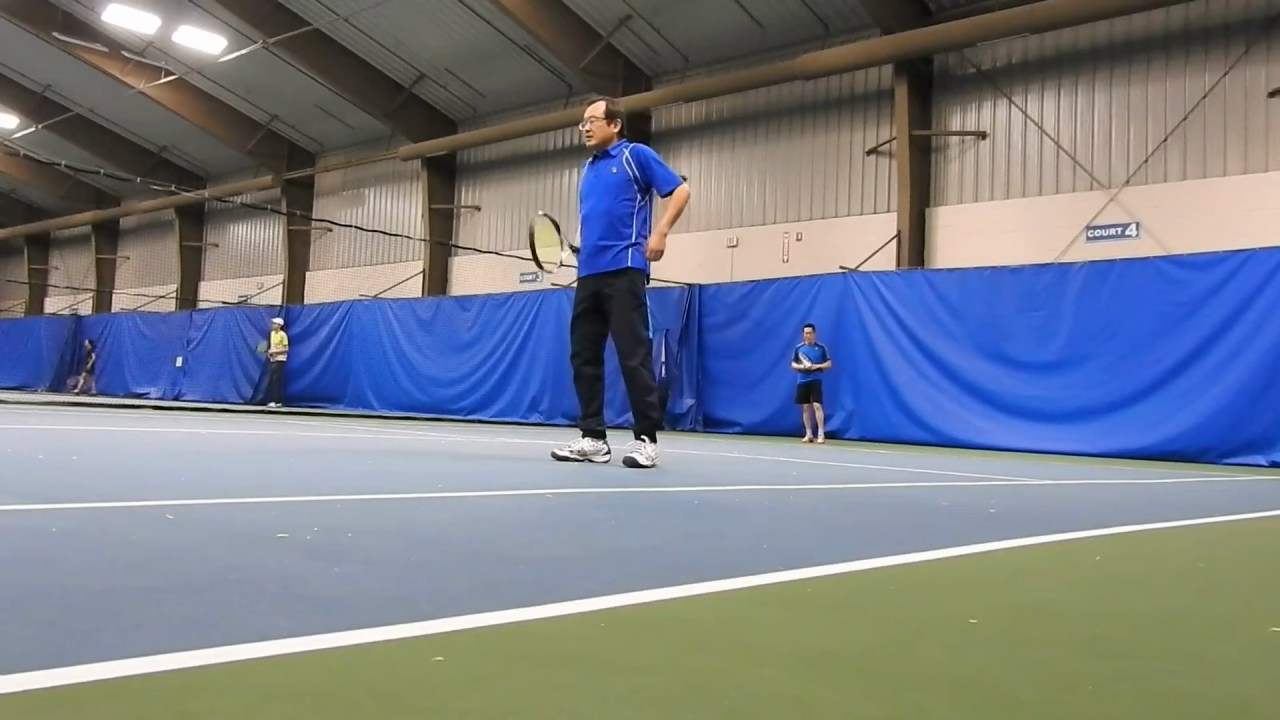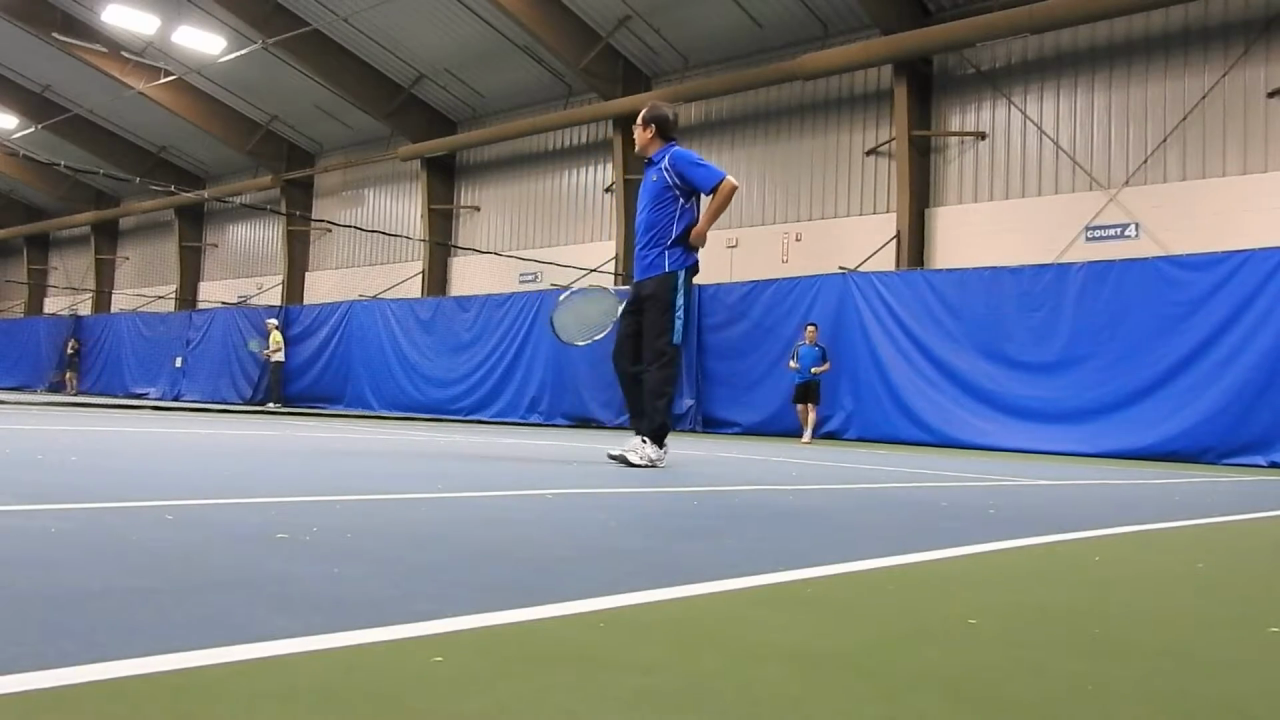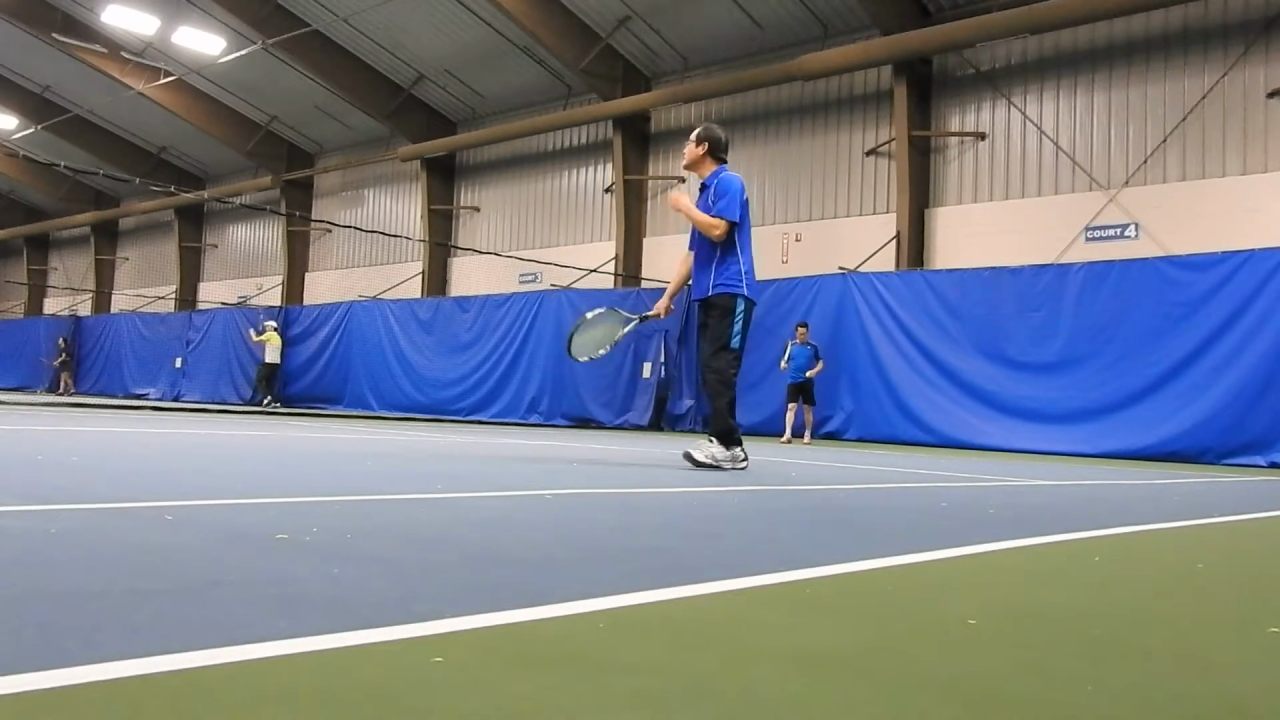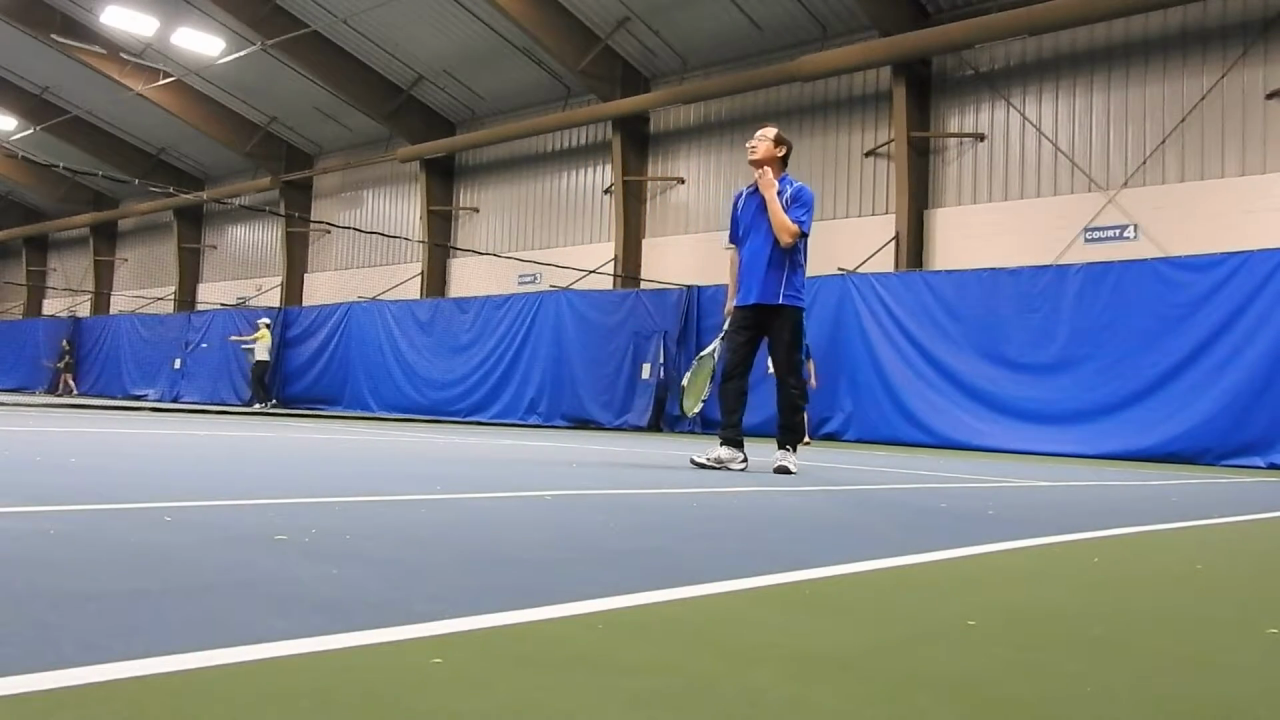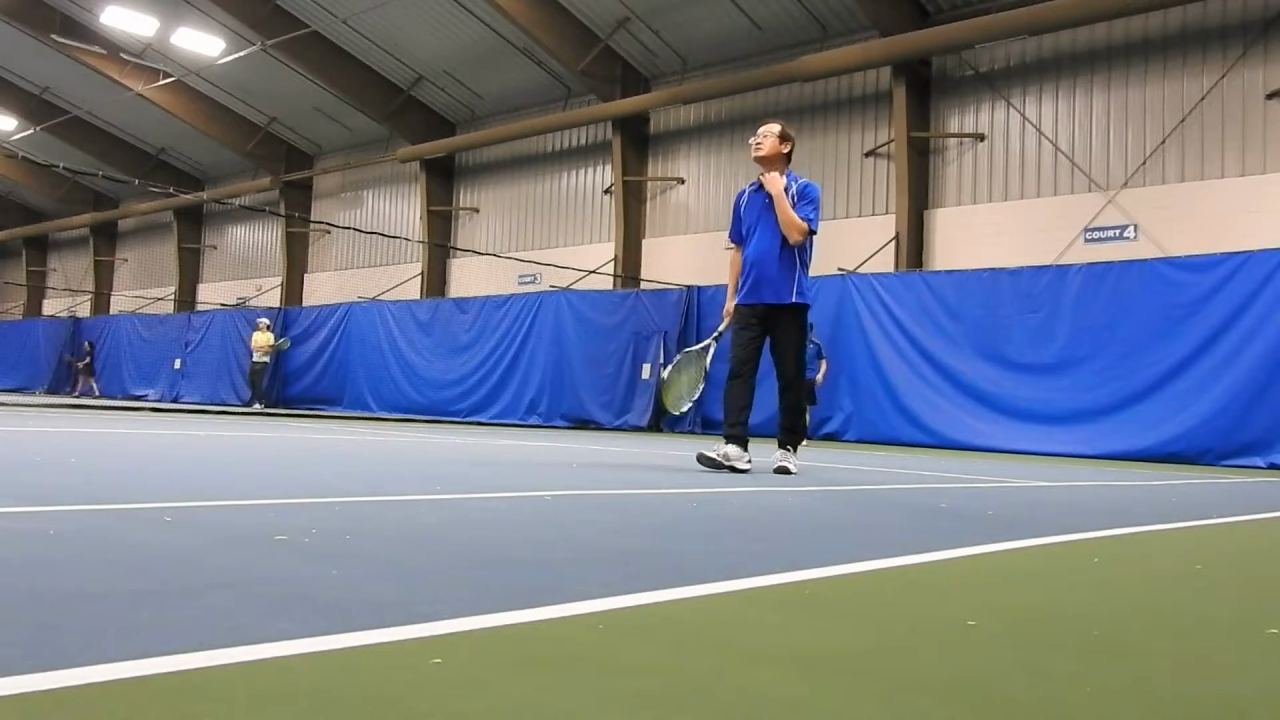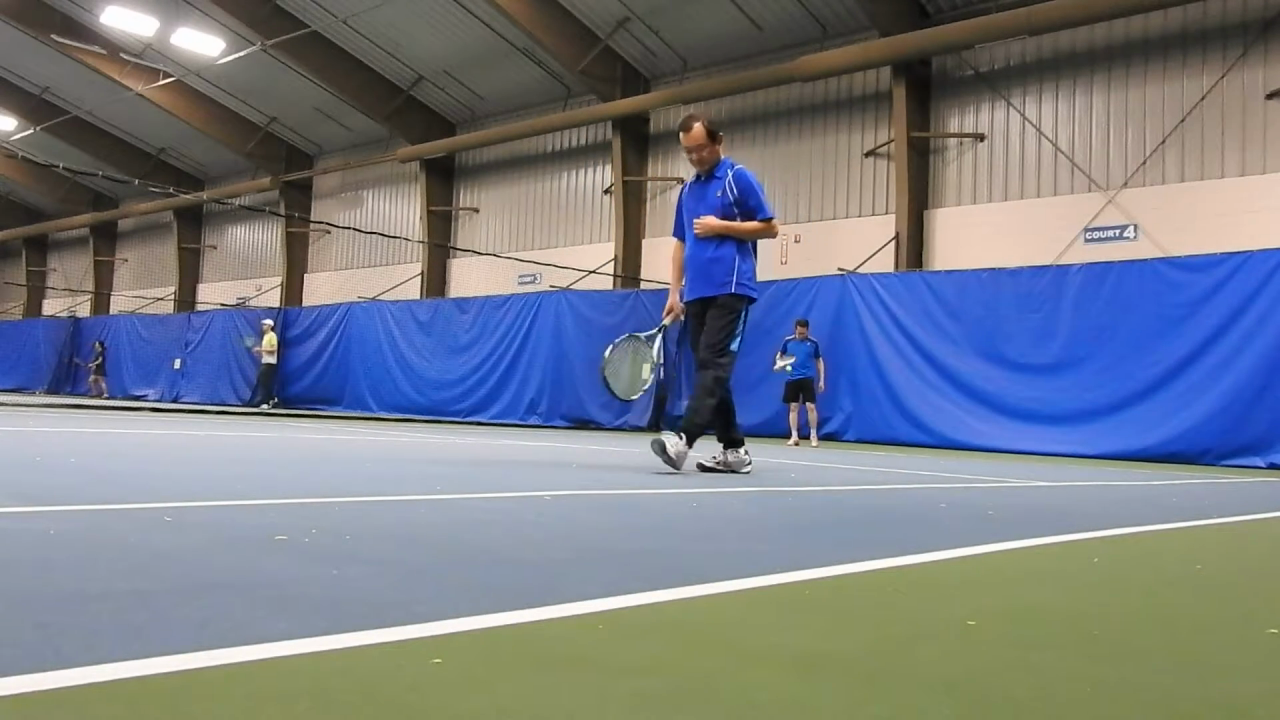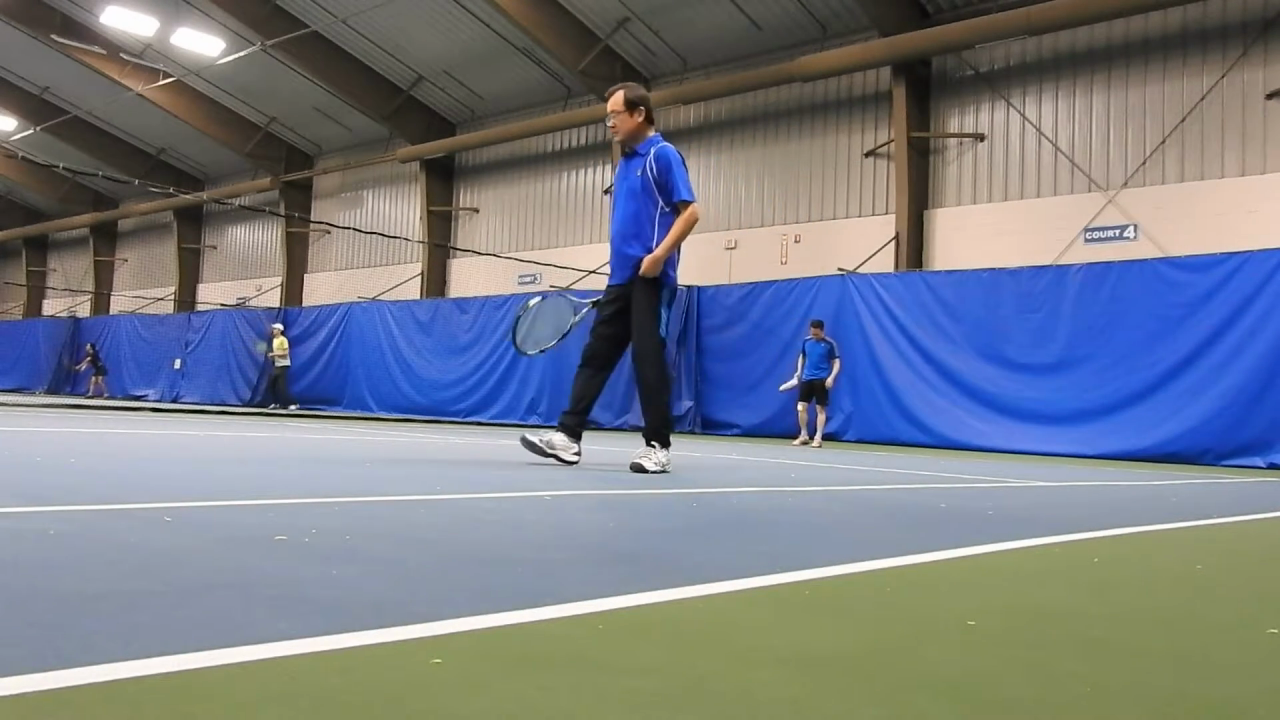
dt=0.7s
person 1, frame 1
left shoulder: (637, 155)
right shoulder: (589, 167)
left elbow: (680, 191)
left wrist: (661, 232)
right wrist: (583, 247)
left hip: (625, 269)
right hip: (589, 272)
left knee: (632, 354)
right knee: (584, 355)
left ankle: (647, 439)
right ankle: (592, 437)
person 1, frame 2
left shoulder: (678, 160)
right shoulder: (651, 169)
left elbow: (728, 185)
left wrist: (700, 229)
left hip: (669, 273)
right hip: (643, 276)
left knee: (659, 359)
right knee: (626, 355)
left ankle: (654, 442)
right ankle: (643, 433)
person 1, frame 3
left shoulder: (729, 183)
right shoulder: (703, 192)
left elbow: (718, 230)
right elbow: (693, 253)
left wrist: (685, 208)
right wrist: (668, 295)
left hip: (730, 292)
right hip: (706, 294)
left knee: (720, 366)
right knee: (709, 369)
left ankle: (722, 442)
right ankle: (727, 447)
person 1, frame 4
left shoulder: (798, 193)
right shoulder: (742, 197)
left elbow: (788, 237)
left wrist: (770, 193)
right wrist: (732, 296)
left hip: (784, 301)
right hip: (747, 301)
left knee: (788, 377)
right knee: (732, 373)
left ankle: (787, 448)
right ankle: (731, 447)
person 1, frame 5
left shoulder: (804, 189)
right shoulder: (745, 196)
left elbow: (797, 235)
left wrist: (777, 192)
right wrist: (731, 296)
left hip: (788, 299)
right hip: (749, 299)
left knee: (790, 376)
right knee: (739, 370)
left ankle: (787, 448)
right ankle: (735, 447)
person 1, frame 6
left shoulder: (740, 178)
right shoulder: (687, 190)
left elbow: (769, 227)
left wrist: (721, 226)
right wrist: (674, 291)
left hip: (730, 289)
right hip: (697, 293)
left knee: (713, 363)
right knee: (710, 368)
left ankle: (684, 439)
right ankle: (734, 449)
person 1, frame 7
left shoulder: (663, 155)
right shoulder: (625, 162)
left elbow: (690, 212)
left wrist: (660, 254)
left hip: (650, 278)
right hip: (621, 279)
left knee: (649, 360)
right knee: (596, 356)
left ankle: (658, 446)
right ankle: (568, 436)
